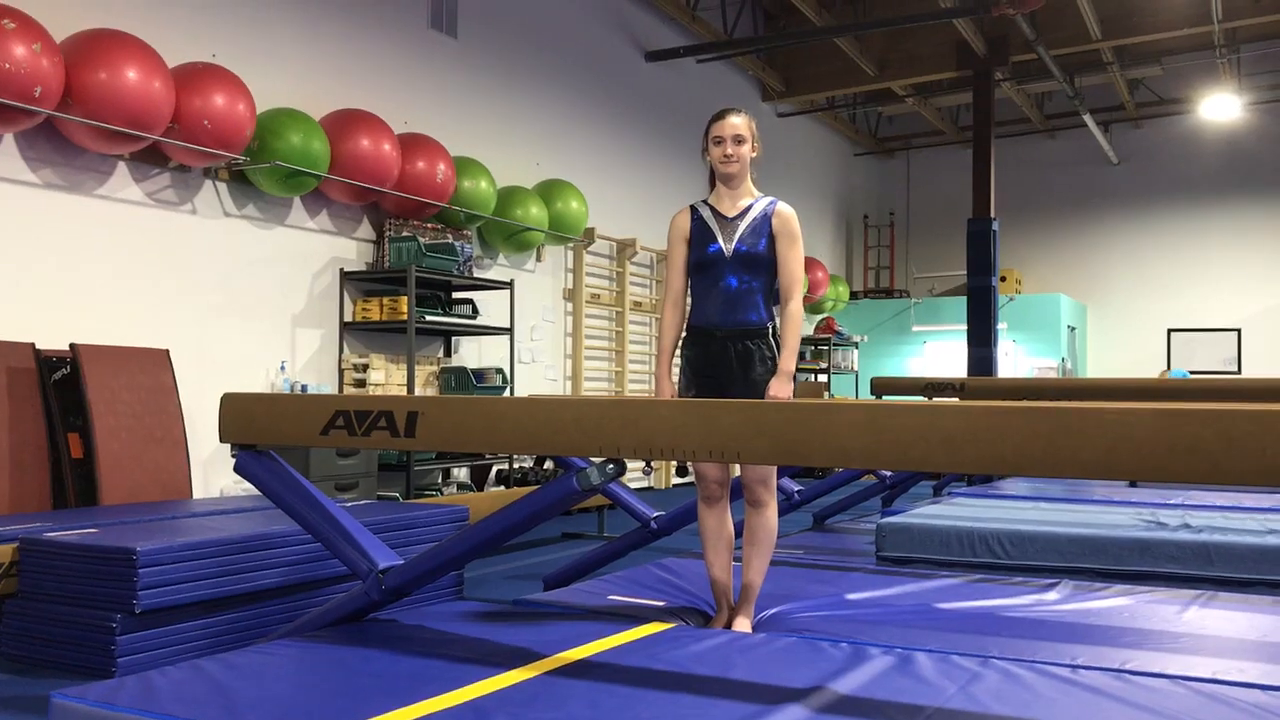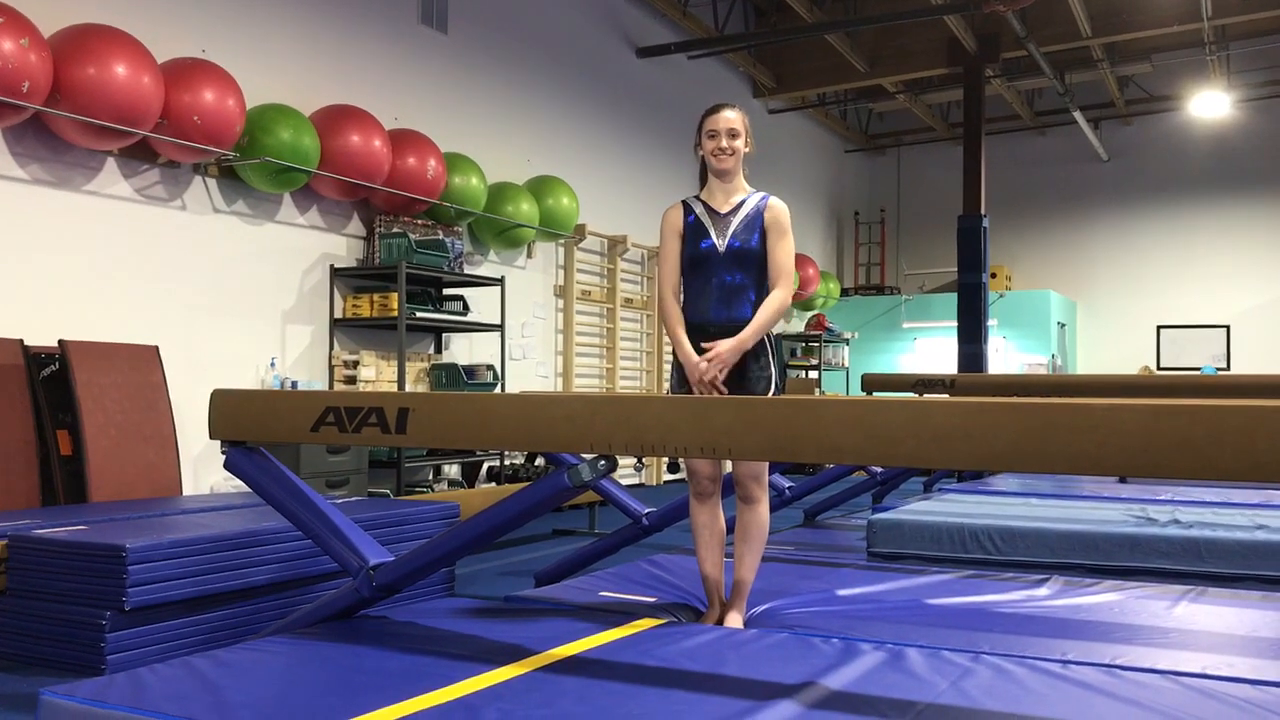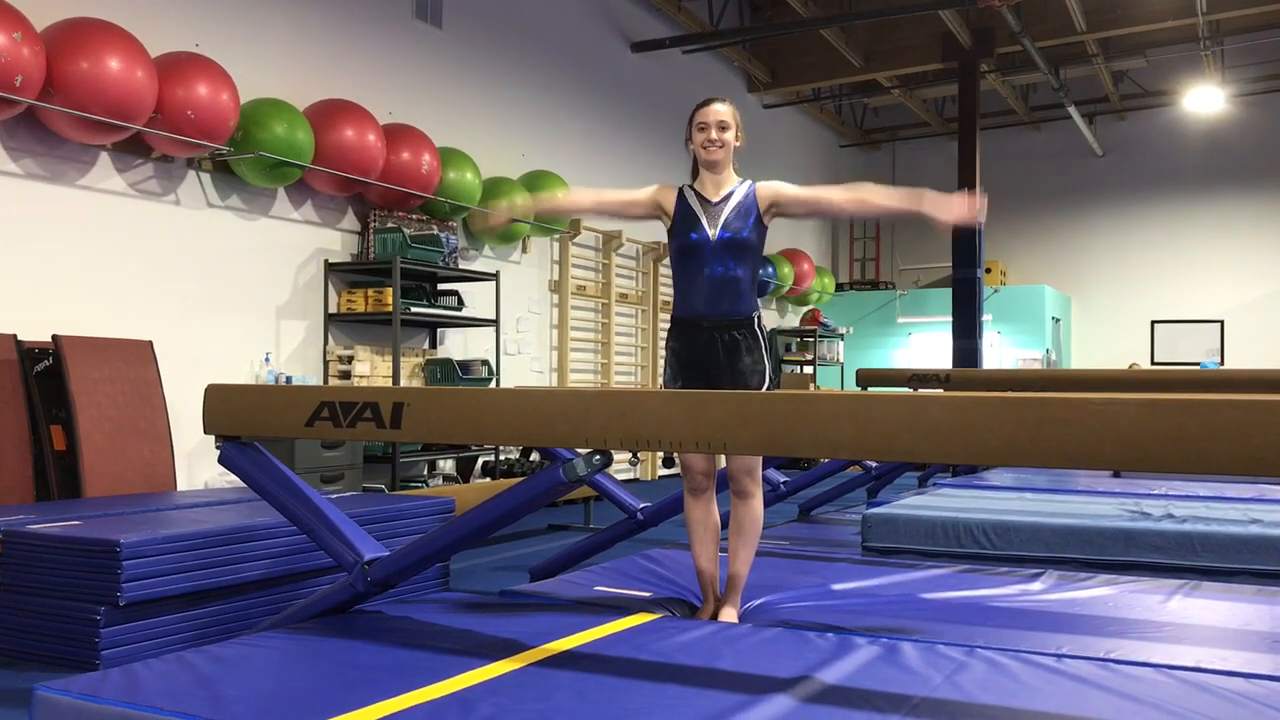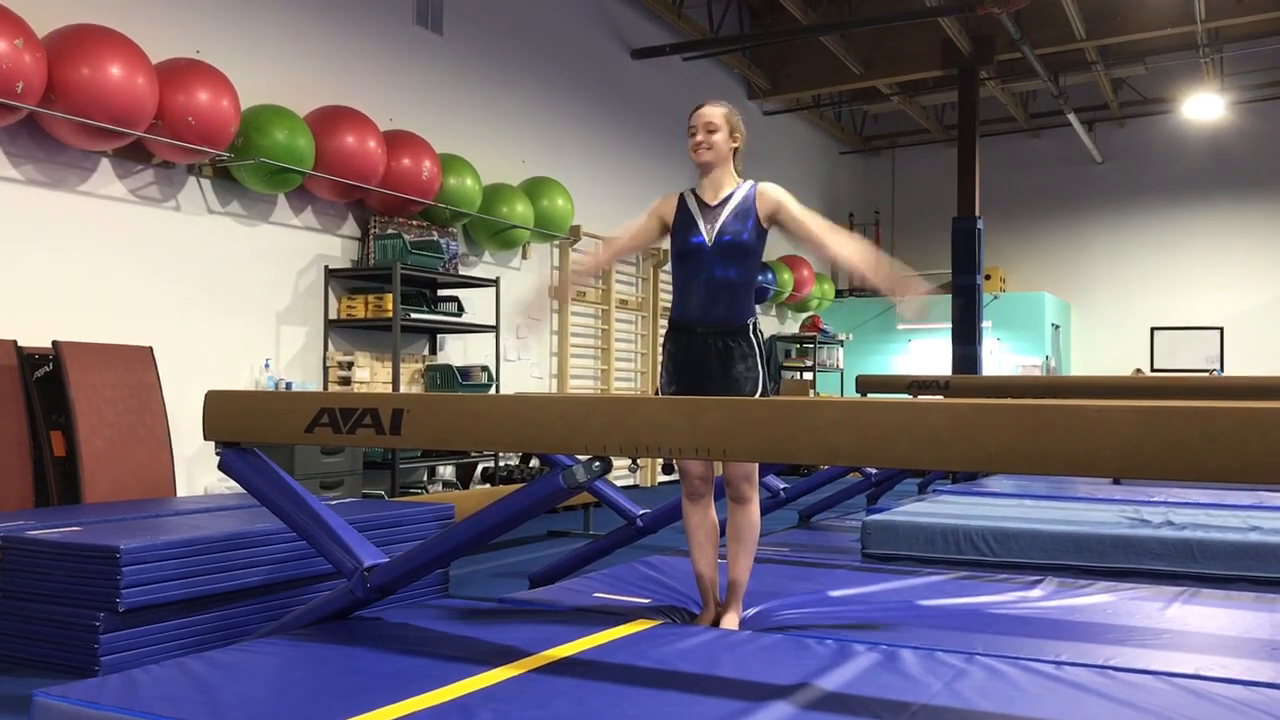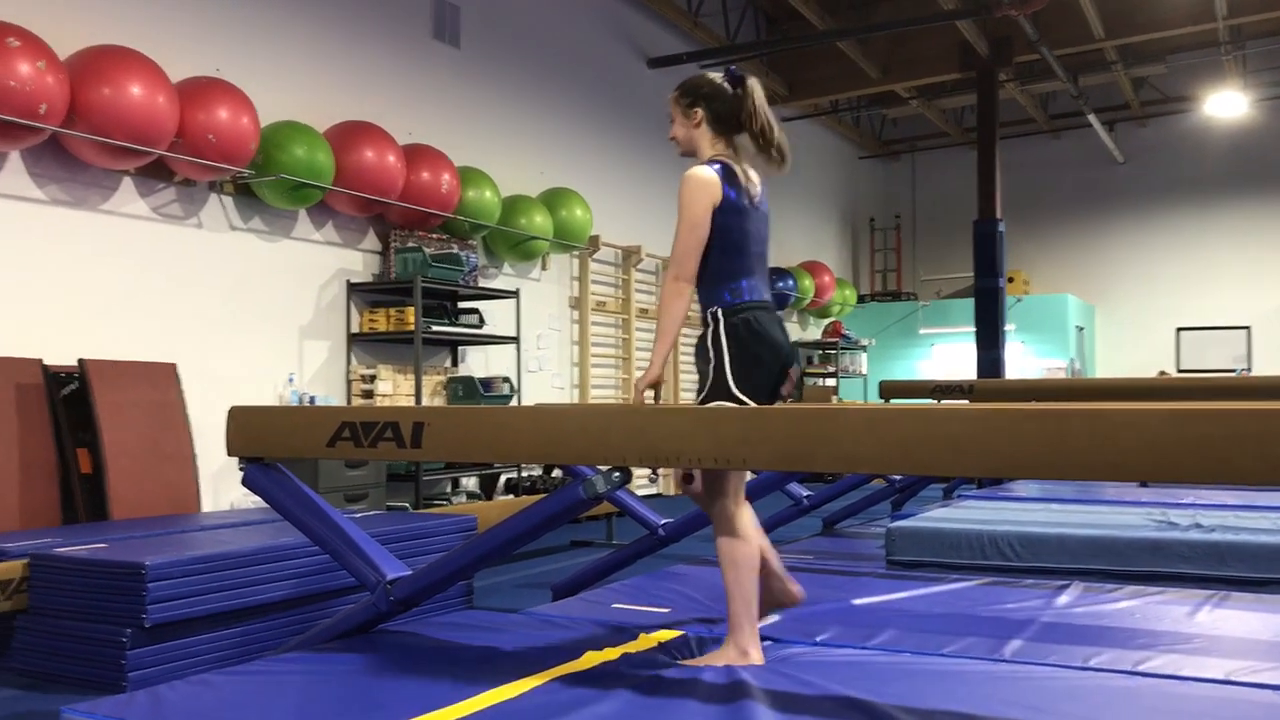
dt=1s
person 1, frame 1
left shoulder: (779, 215)
right shoulder: (687, 220)
left elbow: (793, 300)
right elbow: (673, 300)
left wrist: (786, 372)
right wrist: (662, 373)
left hip: (757, 354)
right hip: (703, 357)
left knee: (758, 488)
right knee: (710, 487)
left ankle: (746, 608)
right ankle: (722, 605)
person 1, frame 2
left shoulder: (770, 210)
right shoulder: (679, 216)
left elbow: (780, 290)
right elbow: (669, 294)
left wrist: (737, 345)
right wrist: (688, 355)
left hip: (750, 354)
right hip: (694, 355)
left knee: (750, 483)
right knee: (702, 482)
left ankle: (737, 604)
right ankle: (713, 601)
person 1, frame 3
left shoulder: (762, 197)
right shoulder: (669, 200)
left elbow: (837, 197)
right elbow: (596, 199)
left wrist: (920, 201)
right wrist: (527, 205)
left hip: (741, 343)
right hip: (687, 344)
left knee: (744, 478)
right knee: (697, 477)
left ankle: (734, 599)
right ankle: (708, 596)
person 1, frame 4
left shoulder: (761, 200)
right shoulder: (673, 207)
left elbow: (831, 241)
right elbow: (615, 248)
left wrist: (892, 279)
right wrist: (560, 285)
left hip: (736, 348)
right hip: (683, 349)
left knee: (739, 486)
right knee: (695, 485)
left ankle: (733, 604)
right ankle: (709, 601)
person 1, frame 5
left shoulder: (701, 178)
right shoulder: (748, 180)
left elbow: (682, 278)
left wrist: (656, 361)
left hip: (734, 336)
right hip: (768, 333)
left knee: (722, 494)
right knee: (710, 480)
left ankle: (744, 646)
right ankle: (775, 579)
